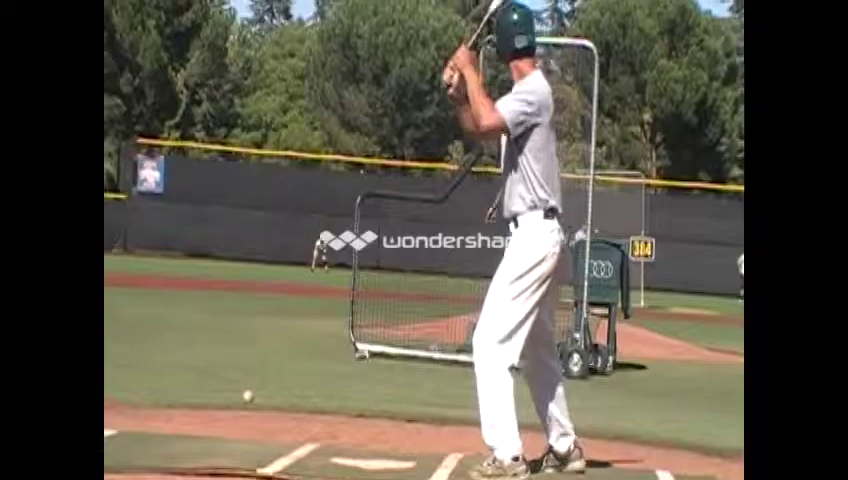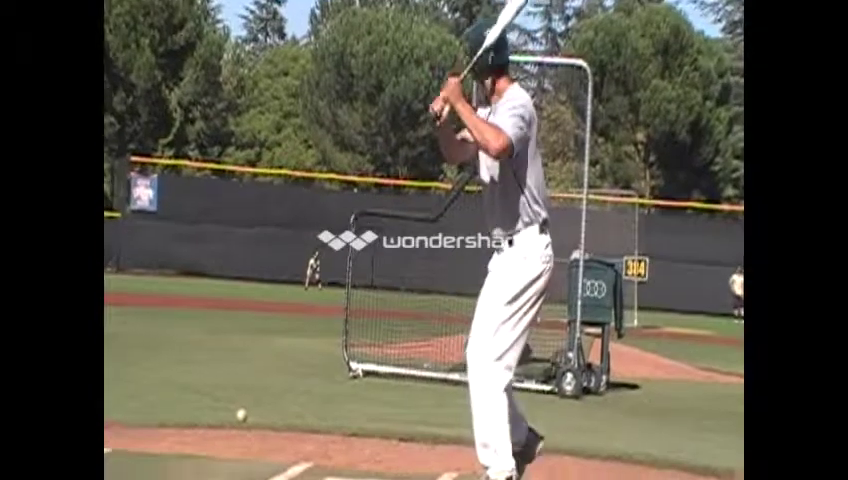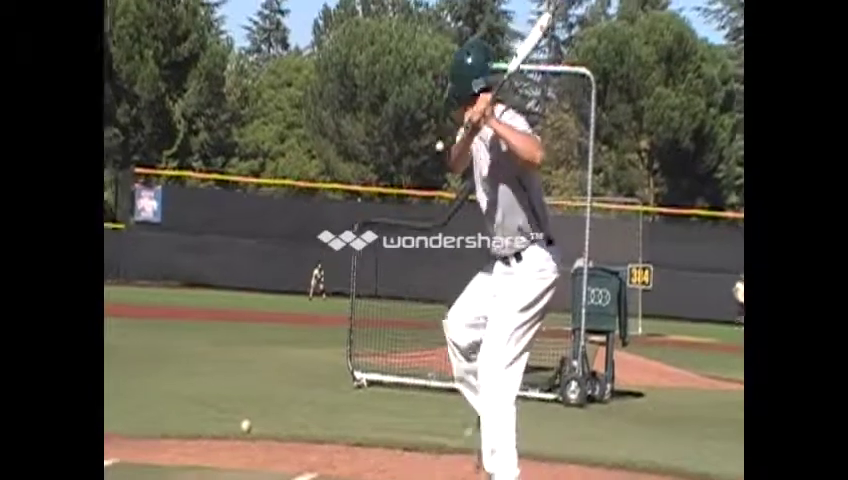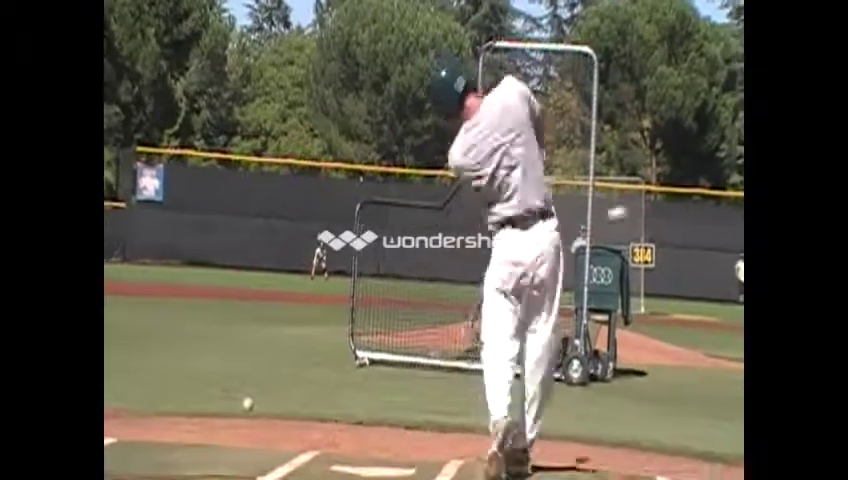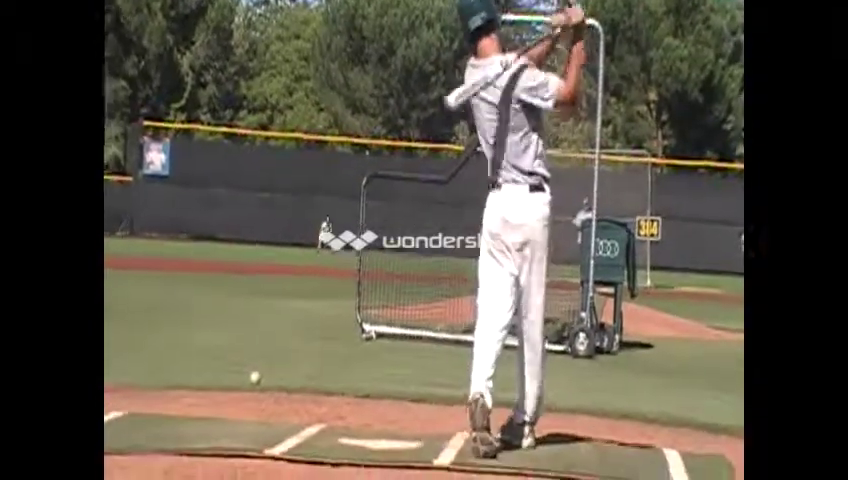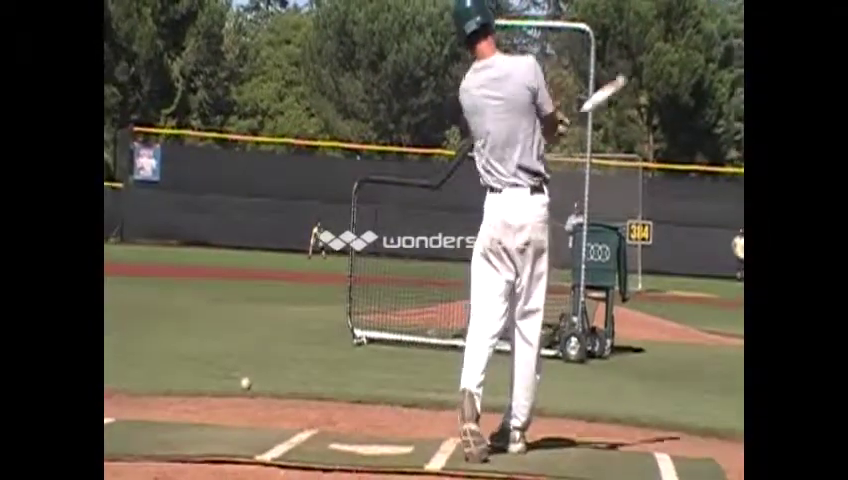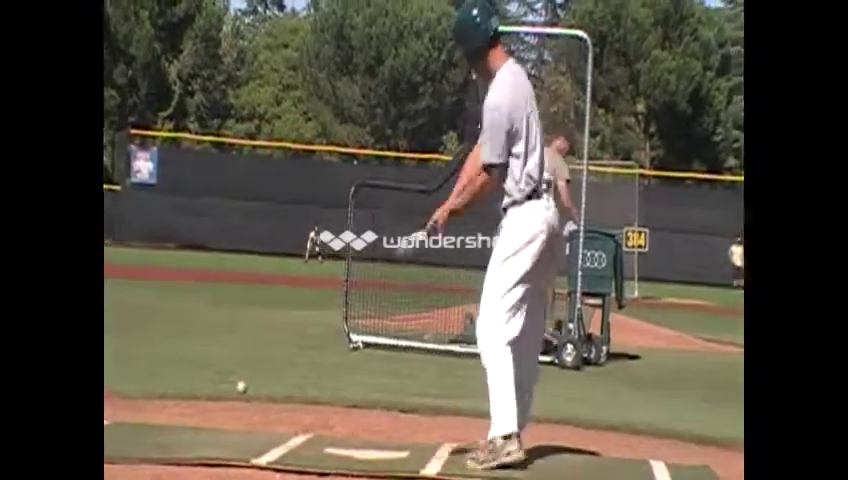
dt=0.4s
person 1, frame 1
left shoulder: (533, 91)
right shoulder: (526, 91)
left elbow: (488, 123)
right elbow: (478, 128)
left wrist: (469, 70)
right wrist: (457, 95)
left hip: (532, 235)
right hip: (537, 235)
left knee: (491, 342)
right knee: (536, 348)
person 1, frame 2
left shoulder: (516, 103)
right shoulder: (491, 108)
left elbow: (496, 147)
right elbow: (457, 154)
left wrist: (460, 104)
right wrist: (442, 120)
left hip: (525, 251)
right hip: (507, 252)
left knee: (486, 363)
right knee: (486, 358)
right ankle: (518, 438)
person 1, frame 3
left shoulder: (508, 123)
right shoulder: (478, 128)
left elbow: (535, 156)
right elbow: (456, 164)
left wrist: (493, 122)
right wrist: (469, 128)
left hip: (531, 266)
right hip: (504, 264)
left knee: (495, 373)
right knee: (457, 329)
right ankle: (494, 433)
person 1, frame 4
left shoulder: (460, 153)
right shoulder: (513, 90)
right elbow: (535, 134)
left hip: (509, 242)
right hip: (546, 234)
left knee: (499, 347)
right knee: (539, 350)
left ankle: (502, 424)
person 1, frame 5
left shoulder: (472, 74)
right shoulder: (518, 77)
right elbow: (569, 98)
right wrist: (579, 42)
left hip: (498, 202)
right hip: (531, 204)
left knee: (492, 313)
right knee: (529, 317)
left ankle: (480, 395)
right ankle: (524, 421)
person 1, frame 6
left shoulder: (467, 89)
right shoulder: (526, 68)
right elbow: (550, 125)
right wrist: (553, 120)
left hip: (497, 206)
right hip: (534, 206)
left knee: (486, 316)
right knee: (528, 323)
left ankle: (470, 398)
right ankle: (515, 426)
person 1, frame 7
left shoulder: (501, 94)
right shoulder: (513, 79)
left elbow: (489, 174)
right elbow: (481, 153)
left wrist: (450, 210)
right wrist: (448, 205)
left hip: (524, 215)
right hip: (541, 212)
left knee: (493, 326)
right knee: (527, 331)
left ankle: (505, 436)
right ankle: (512, 427)
